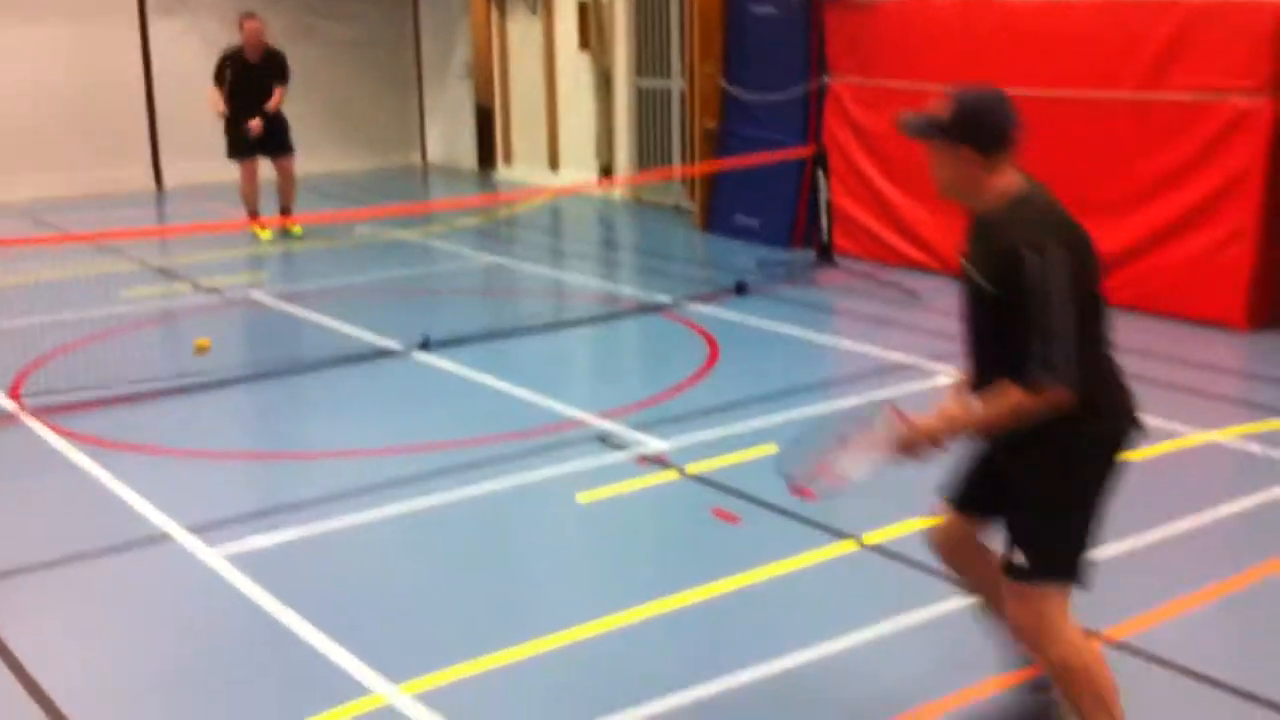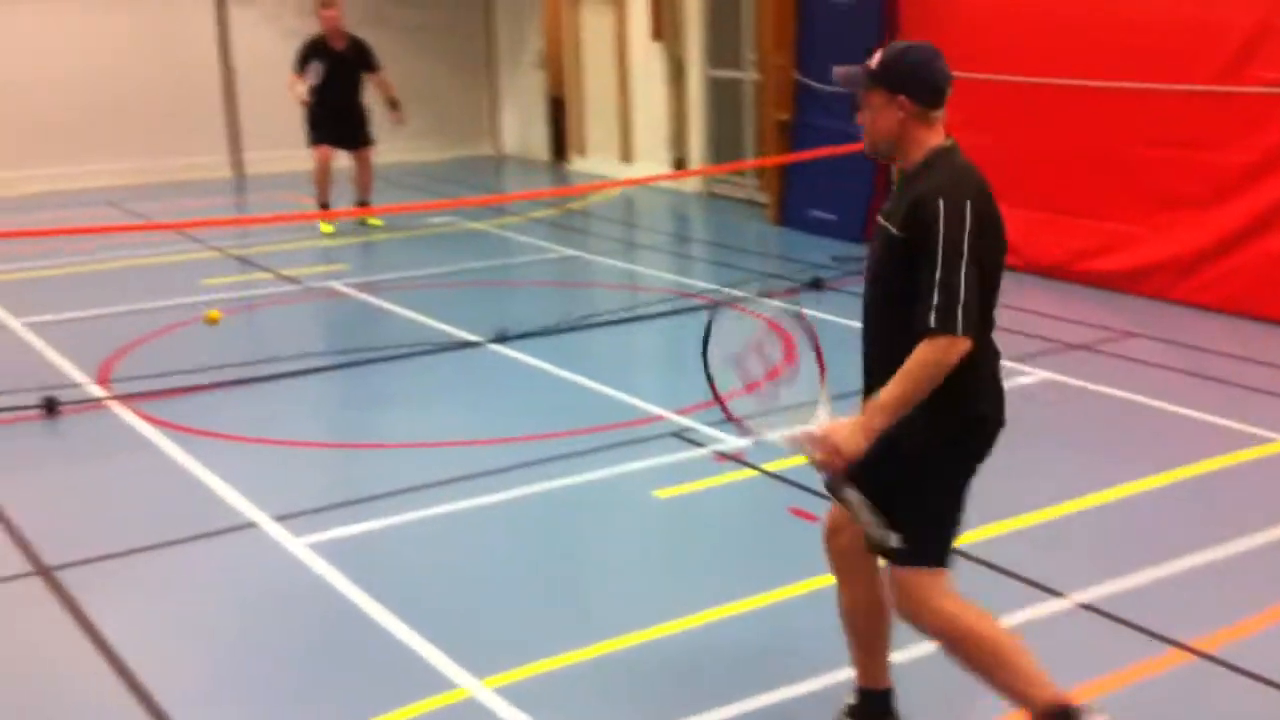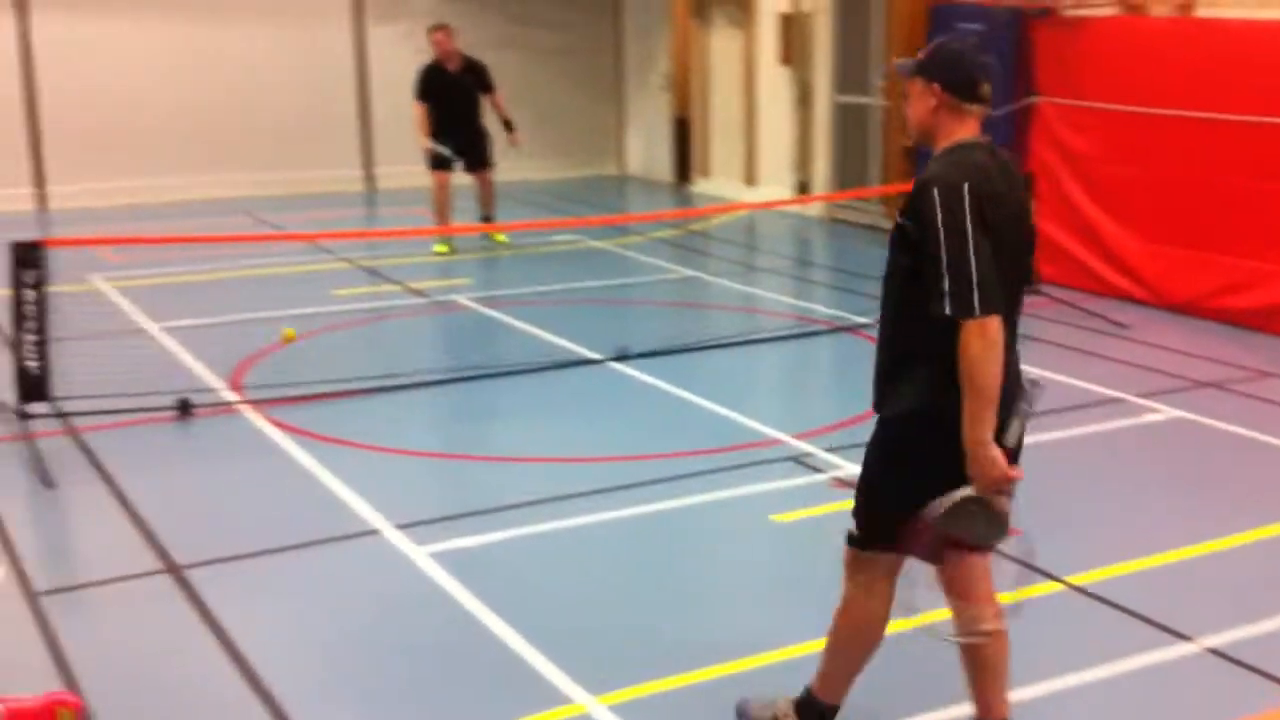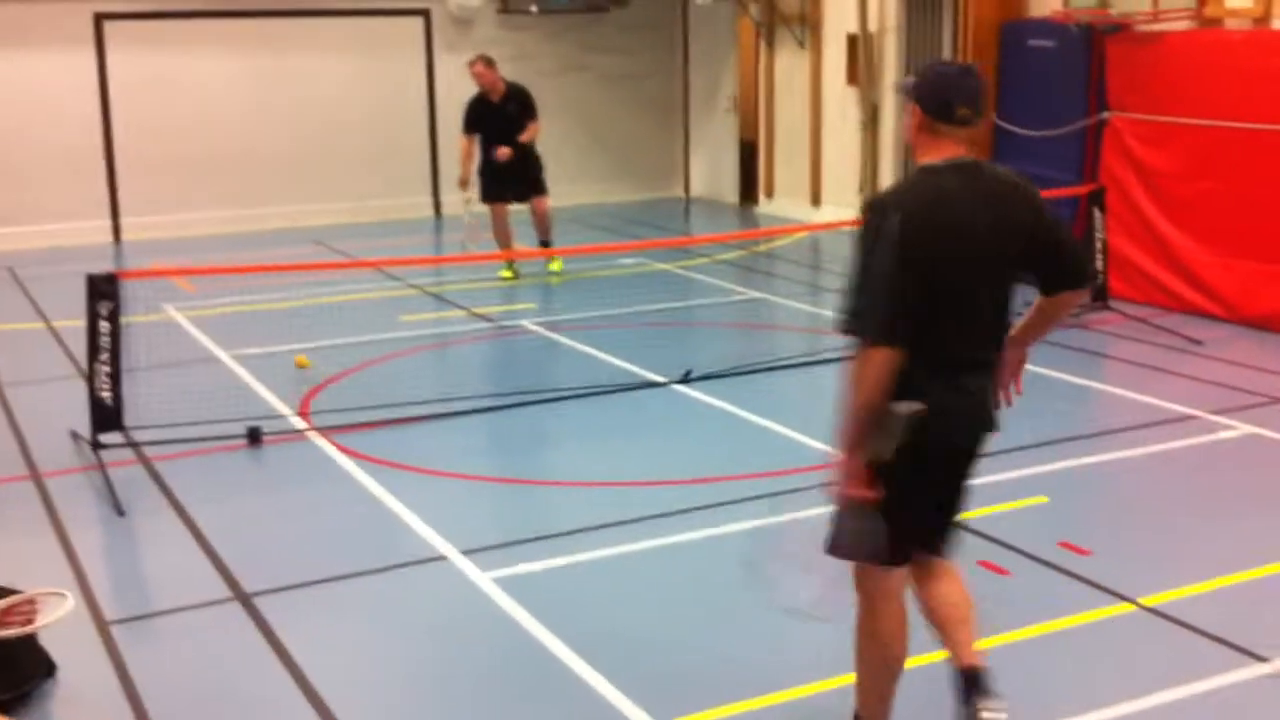
dt=0.3s
person 1, frame 1
left shoulder: (1036, 244)
right shoulder: (994, 219)
left elbow: (1052, 385)
left wrist: (944, 431)
right wrist: (963, 396)
left hip: (1069, 436)
right hip: (1030, 427)
left knee: (1034, 609)
right knee: (955, 540)
person 1, frame 2
left shoulder: (948, 199)
right shoulder: (917, 181)
left elbow: (952, 337)
left wrist: (864, 425)
right wrist: (872, 417)
left hip: (946, 419)
right hip: (913, 412)
left knee: (918, 591)
right knee: (846, 539)
person 1, frame 3
left shoulder: (950, 185)
right shoulder: (999, 173)
left elbow: (978, 319)
left wrist: (978, 438)
left hip: (935, 414)
right hip: (985, 409)
left knee: (871, 568)
right knee: (964, 570)
person 1, frame 4
left shoulder: (898, 209)
right shoulder: (1014, 197)
left elbow: (877, 345)
right elbow: (1071, 285)
left wrist: (850, 448)
right wrist: (1011, 347)
left hip: (906, 420)
right hip: (971, 410)
left knee: (880, 578)
right knee: (927, 556)
person 2, frame 1
left shoulder: (276, 58)
right shoulder: (229, 59)
left elbow: (279, 94)
right elbow: (217, 88)
left wrist: (262, 118)
right wrist: (220, 105)
left hip: (270, 121)
right hip: (240, 124)
left knee: (287, 169)
right knee: (249, 172)
left ankle: (286, 217)
right ankle: (255, 221)
person 2, frame 2
left shoulder: (358, 46)
right shoulder: (312, 48)
left elbow: (377, 76)
right elbow: (296, 77)
left wrist: (393, 105)
right wrist: (300, 91)
left hip: (352, 112)
right hip: (323, 113)
left knee: (364, 159)
right knee: (323, 159)
left ankle: (363, 209)
right ankle: (324, 212)
person 2, frame 3
left shoulder: (475, 67)
right shoulder: (429, 73)
left elbow: (493, 97)
right elbow: (421, 106)
left wrist: (509, 126)
right wrist: (425, 138)
left hip: (472, 133)
right hip: (442, 137)
left knee: (486, 179)
right knee: (440, 183)
left ankle: (488, 224)
right ankle: (444, 236)
person 2, frame 4
left shoulder: (520, 95)
right shoulder: (475, 105)
left elbow: (534, 127)
right elbow: (469, 140)
left wrist: (513, 148)
right wrist: (464, 173)
left hip: (525, 162)
right hip: (494, 167)
left knee: (540, 209)
right knee: (498, 215)
left ankle: (548, 249)
right ankle: (510, 261)
